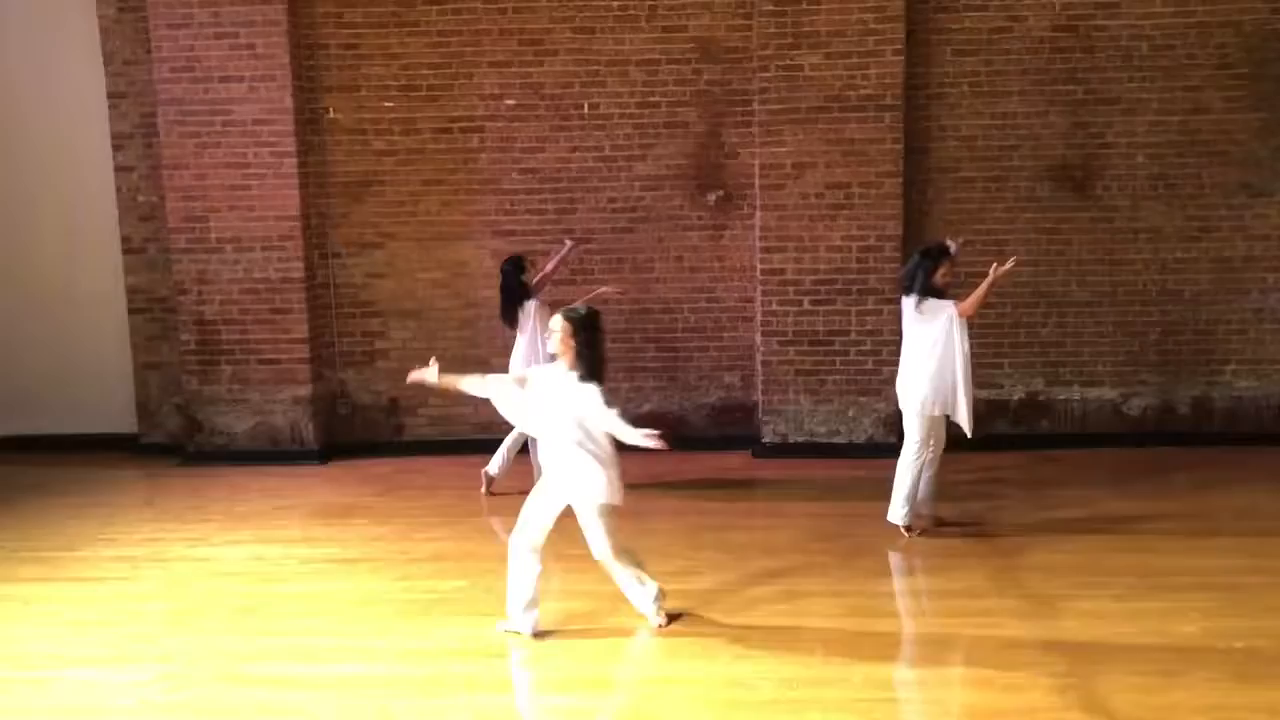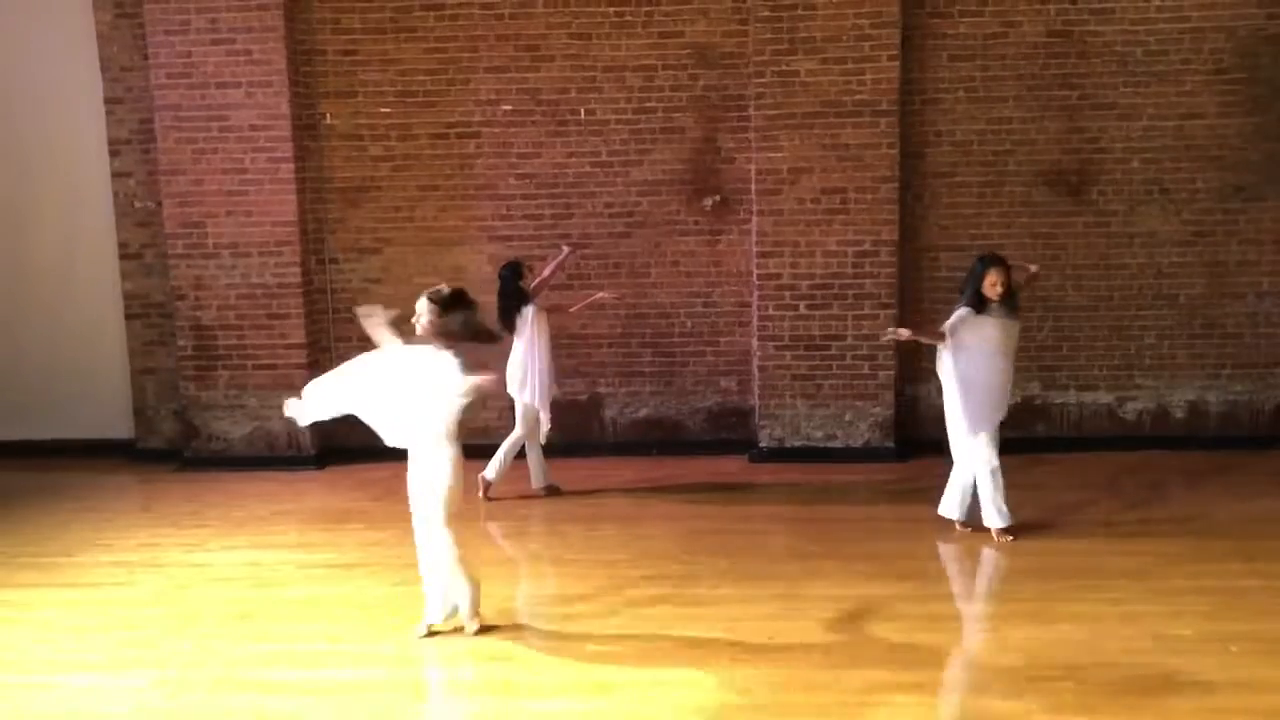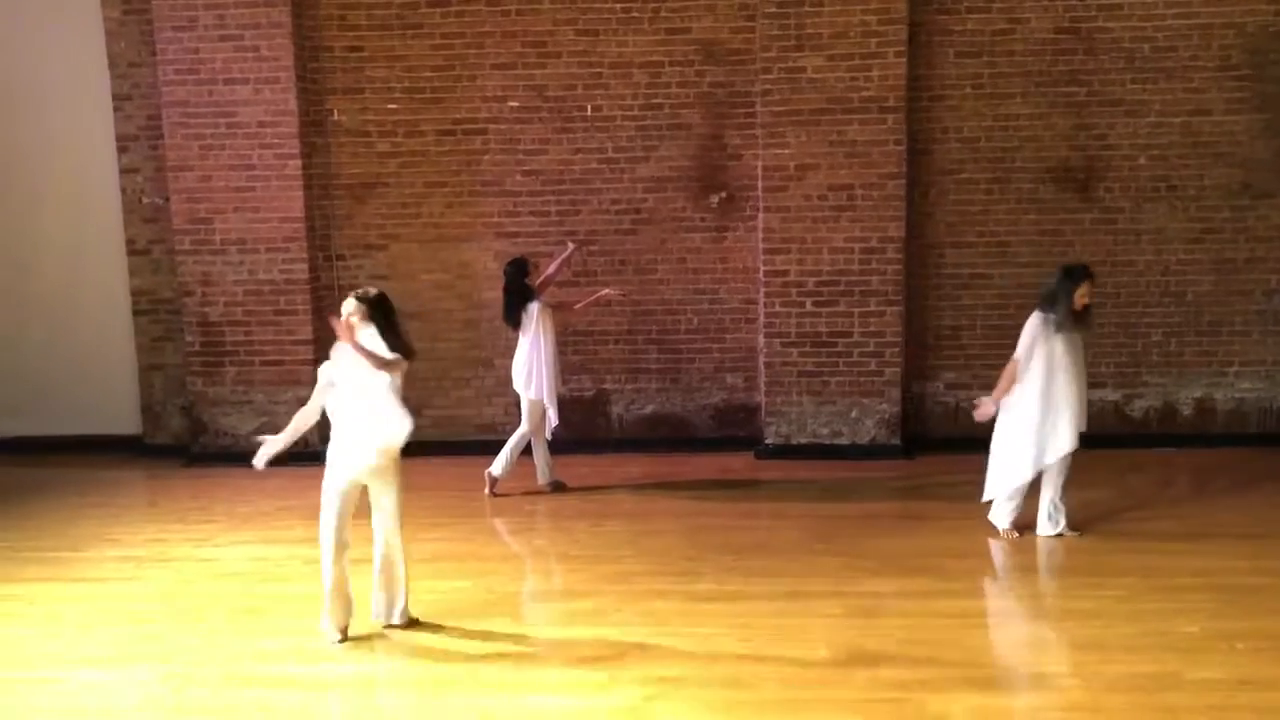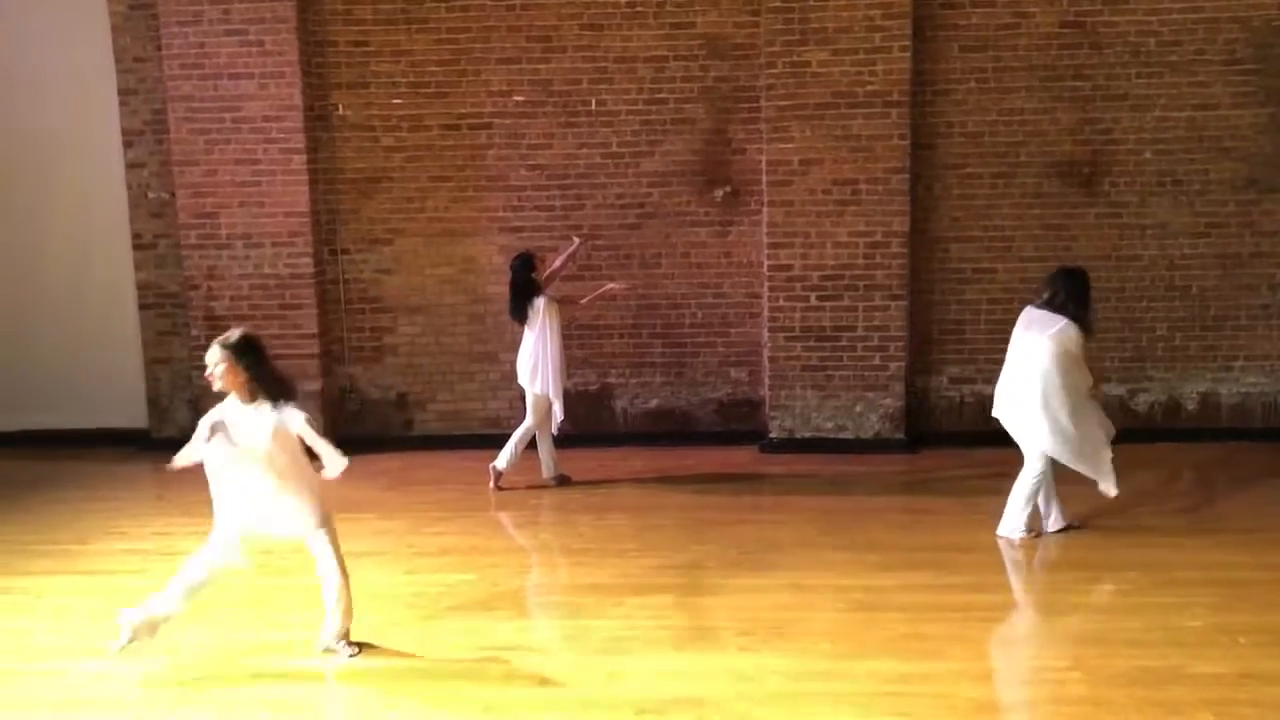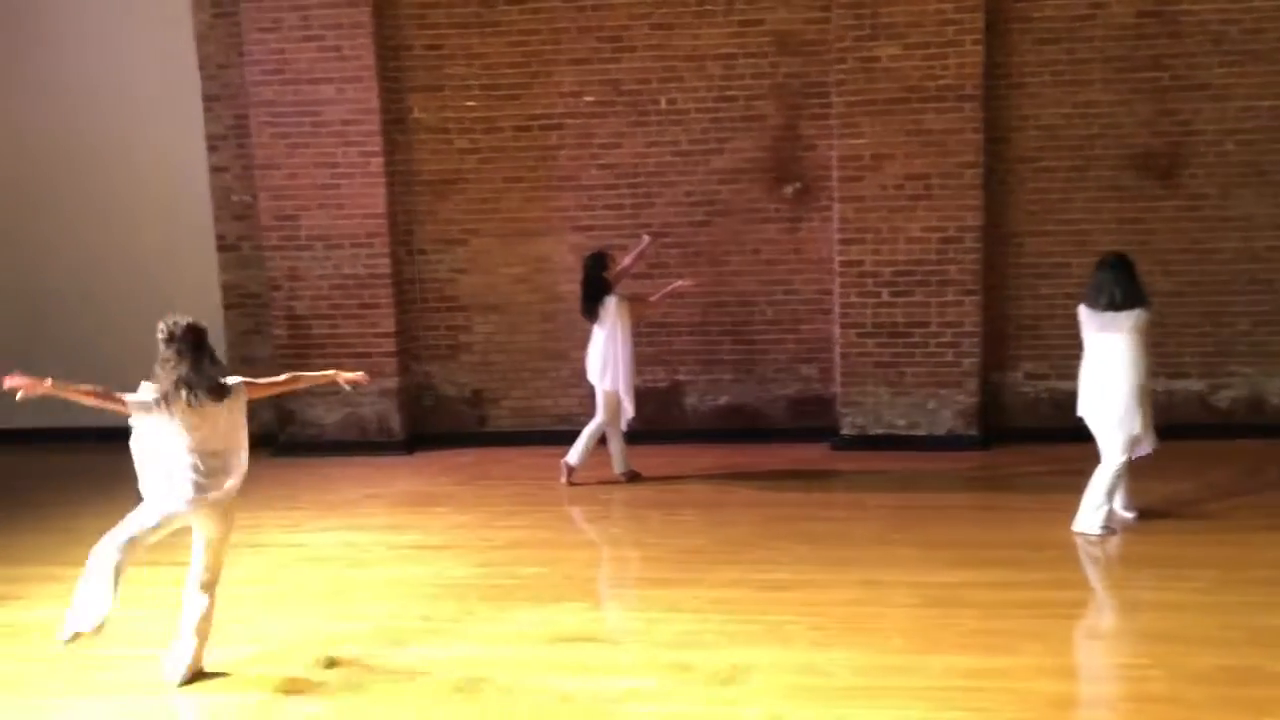
dt=0.7s
person 1, frame 1
left shoulder: (587, 386)
right shoulder: (543, 374)
left elbow: (606, 420)
right elbow: (493, 385)
left wrist: (637, 435)
right wrist: (440, 378)
left hip: (588, 477)
right hip: (555, 477)
left knee: (605, 550)
right knee: (523, 542)
left ankle: (651, 604)
right ankle: (521, 618)
person 1, frame 2
left shoulder: (449, 361)
right shoulder: (424, 354)
left elbow: (462, 386)
right elbow: (399, 349)
left wrist: (479, 380)
right wrist: (381, 325)
left hip: (440, 457)
right hip: (423, 456)
left knee: (437, 535)
right knee: (425, 535)
left ankle: (467, 605)
right ankle: (439, 609)
person 1, frame 3
left shoulder: (392, 361)
right shoulder: (332, 367)
left elbow: (382, 368)
right elbow: (312, 410)
left wrist: (355, 347)
right wrist: (279, 440)
left hip: (383, 462)
right hip: (341, 462)
left knee: (389, 538)
right knee: (332, 539)
left ankle: (392, 611)
right ankle: (336, 617)
person 1, frame 4
left shoulder: (281, 406)
right shoulder: (217, 418)
left elbow: (305, 430)
right elbow: (194, 448)
left wrist: (331, 455)
right wrist: (193, 454)
left hip: (299, 502)
right hip: (247, 509)
left knee: (331, 573)
right knee: (199, 570)
left ankle: (336, 635)
right ankle: (146, 621)
person 1, frame 5
left shoulder: (160, 400)
right shoulder: (231, 392)
left elbow: (105, 398)
right elbow: (284, 382)
left wrist: (47, 387)
right wrist: (336, 375)
left hip: (174, 497)
right hip: (217, 503)
left knee: (110, 550)
right knee: (203, 583)
left ankle: (90, 615)
right ankle: (184, 665)
person 2, frame 1
left shoulder: (916, 300)
right shoulder: (922, 304)
right elbow: (966, 309)
left wrist: (948, 256)
right wrist: (991, 279)
left hip: (931, 387)
right hip: (920, 387)
left knee: (934, 446)
right knee: (917, 448)
left ankle: (921, 507)
right ankle: (901, 515)
person 2, frame 2
left shoulder: (1007, 310)
right shoulder: (968, 314)
right elbow: (943, 335)
left wrist: (1029, 280)
right wrist: (915, 334)
left hip: (996, 396)
right hip: (973, 397)
left knee: (971, 455)
right knee: (986, 457)
left ankle: (954, 510)
right ankle: (996, 521)
person 2, frame 3
left shoulder: (1070, 322)
right shoulder: (1040, 322)
right elbow: (1015, 363)
right wrist: (995, 398)
left hip: (1061, 407)
right hip: (1037, 407)
left knee: (1058, 464)
right knee: (1026, 463)
left ankle: (1052, 523)
right ankle: (1001, 518)
person 2, frame 4
left shoulder: (1029, 314)
right shoulder: (1069, 330)
right elbow: (1078, 372)
right wrist: (1091, 389)
left hip: (1012, 398)
right hip: (1034, 404)
left knee: (1041, 460)
right knee: (1037, 464)
left ankle: (1054, 519)
right ankle: (1013, 526)
person 2, frame 5
left shoulder: (1085, 313)
right shoulder: (1139, 316)
left hip: (1093, 397)
right hip: (1121, 400)
left knee: (1115, 454)
right knee: (1115, 459)
left ankle: (1121, 507)
right ankle: (1090, 521)
person 3, frame 1
left shoulder: (530, 299)
right shoulder: (527, 298)
right elbow: (549, 271)
left wrist: (597, 293)
right wrist: (569, 248)
left hip: (533, 368)
right hip: (529, 369)
left ankle: (542, 477)
right ankle: (491, 472)
person 3, frame 2
left shoulder: (529, 307)
right shoulder: (524, 303)
left elbow: (565, 312)
right elbow: (546, 277)
left wrist: (594, 299)
right wrist: (566, 254)
left hip: (529, 374)
right hip: (525, 375)
left knee: (532, 431)
right knee: (522, 431)
left ankle: (540, 482)
right ankle: (487, 476)
person 3, frame 3
left shoulder: (536, 304)
right shoulder: (530, 301)
left elbow: (571, 308)
right elbow: (551, 273)
left wrist: (601, 295)
right wrist: (571, 251)
left hip: (536, 371)
right hip: (532, 371)
left knee: (539, 428)
right knee: (528, 428)
left ankle: (546, 478)
right ankle: (494, 472)
person 3, frame 4
left shoulder: (538, 298)
right shoulder: (538, 299)
right wrist: (576, 247)
left hip: (540, 365)
right hip: (537, 366)
left knee: (543, 421)
right knee: (533, 422)
left ankle: (552, 472)
right ankle: (499, 466)
person 3, frame 5
left shoulder: (605, 296)
right shoulder: (612, 300)
left elbow: (631, 274)
right elbow: (644, 293)
left hip: (607, 362)
right hip: (608, 364)
left knee: (614, 417)
right knee: (604, 418)
left ankle: (622, 468)
right ankle: (571, 462)
